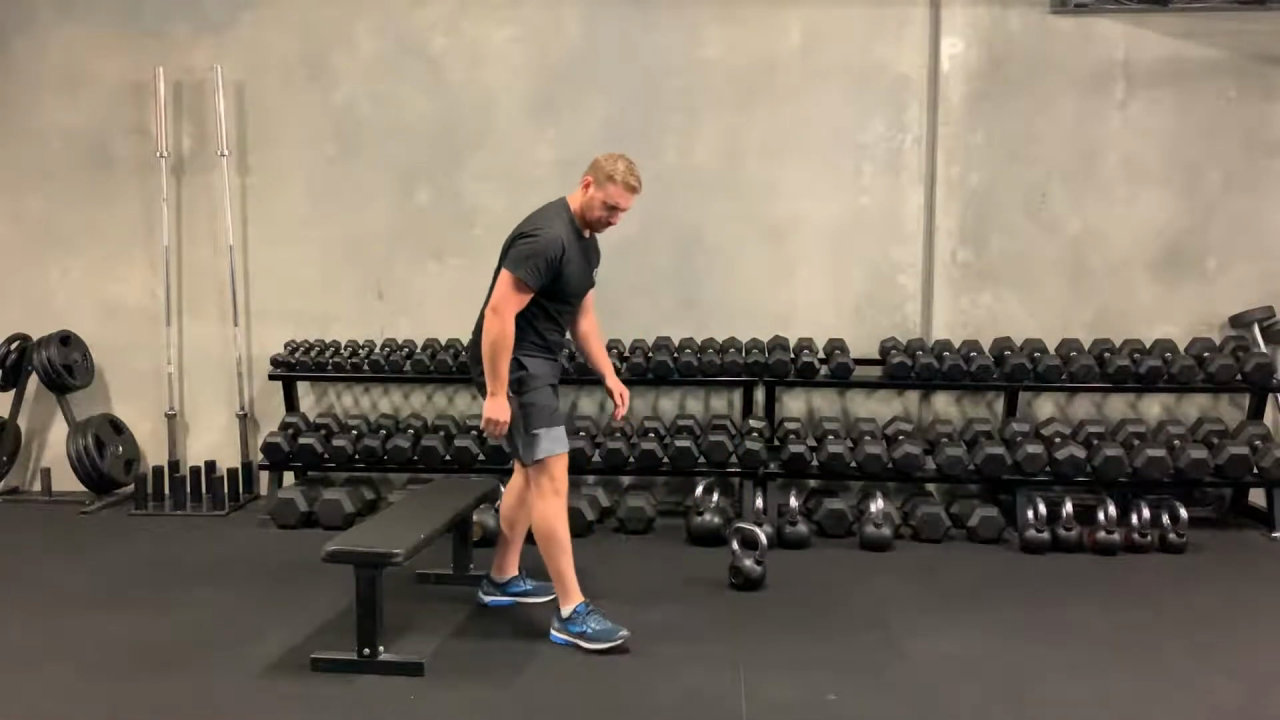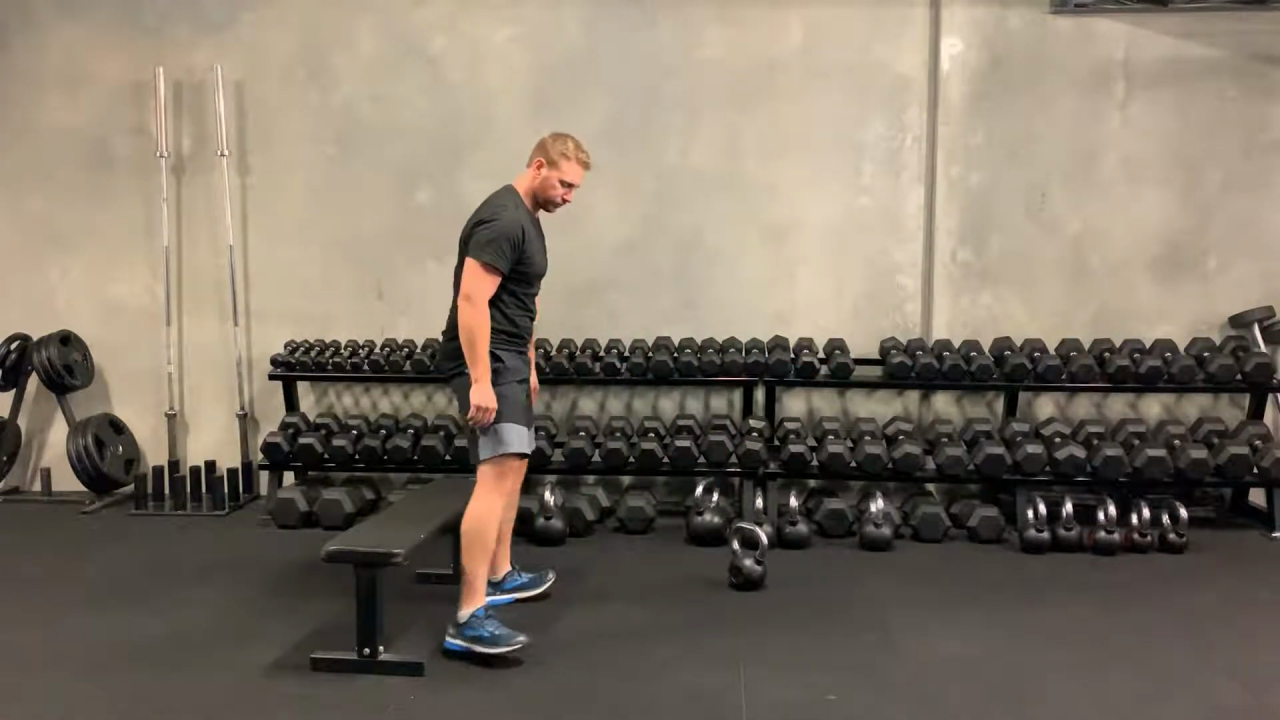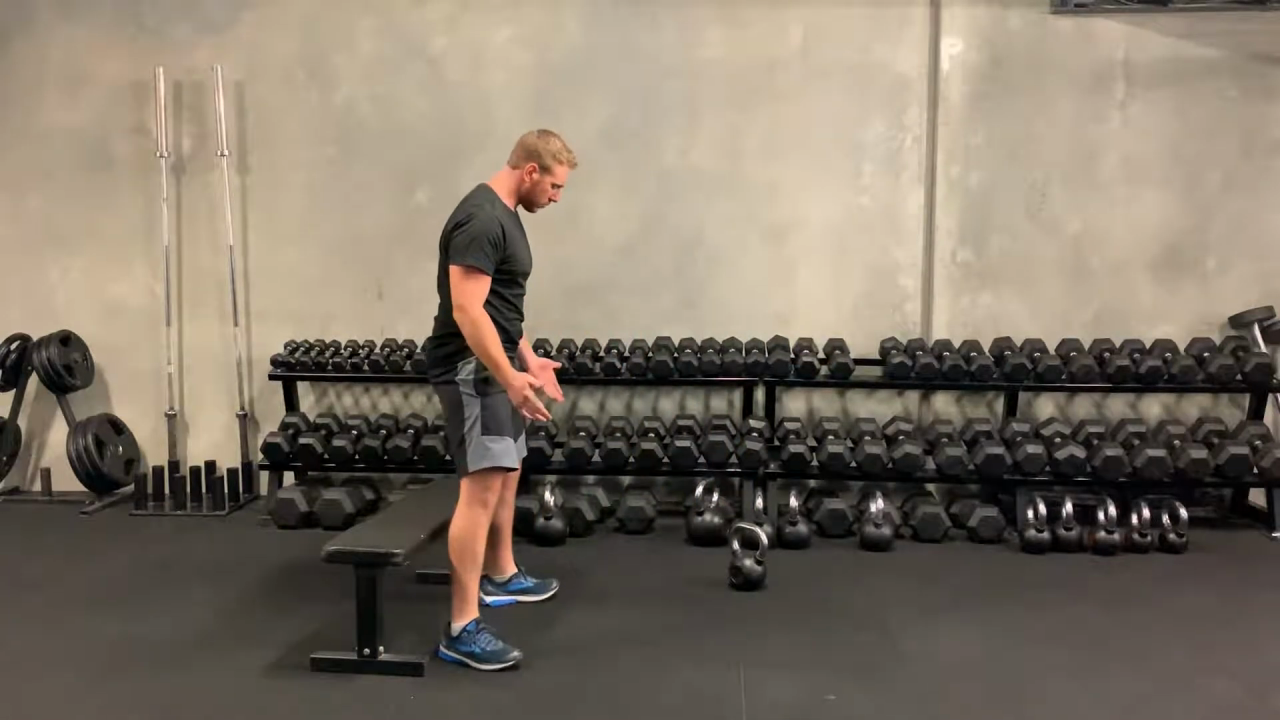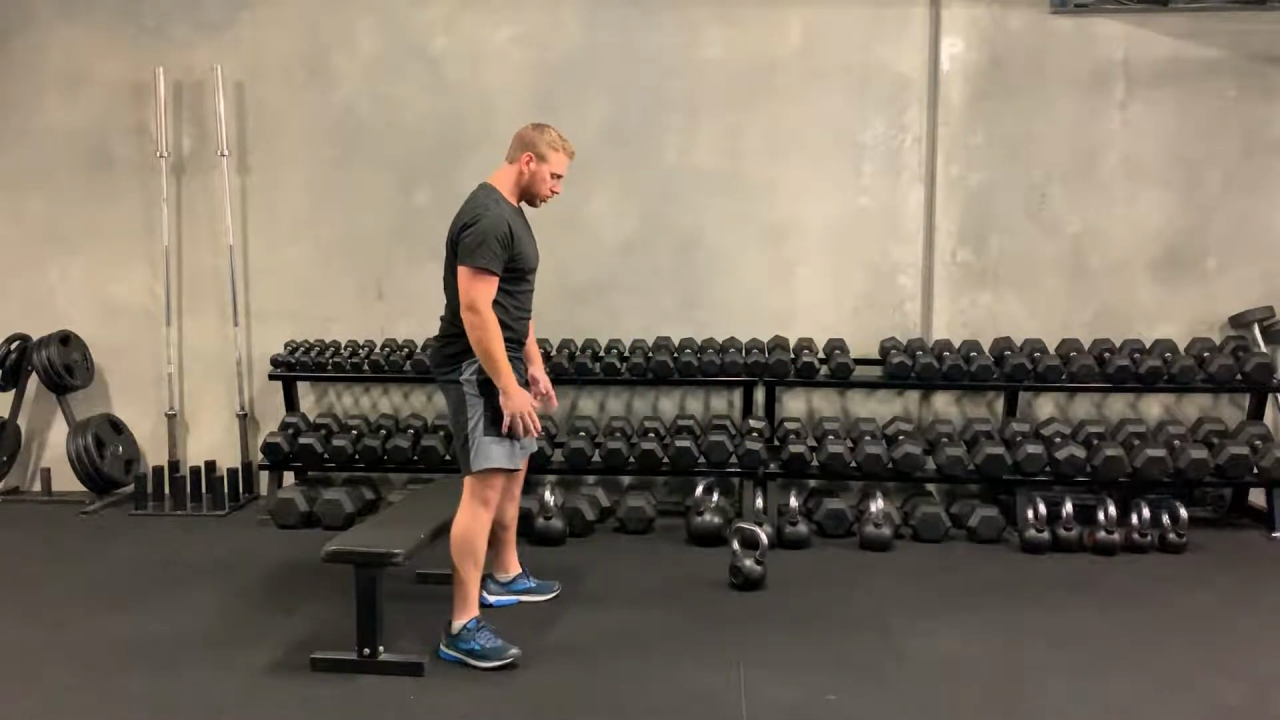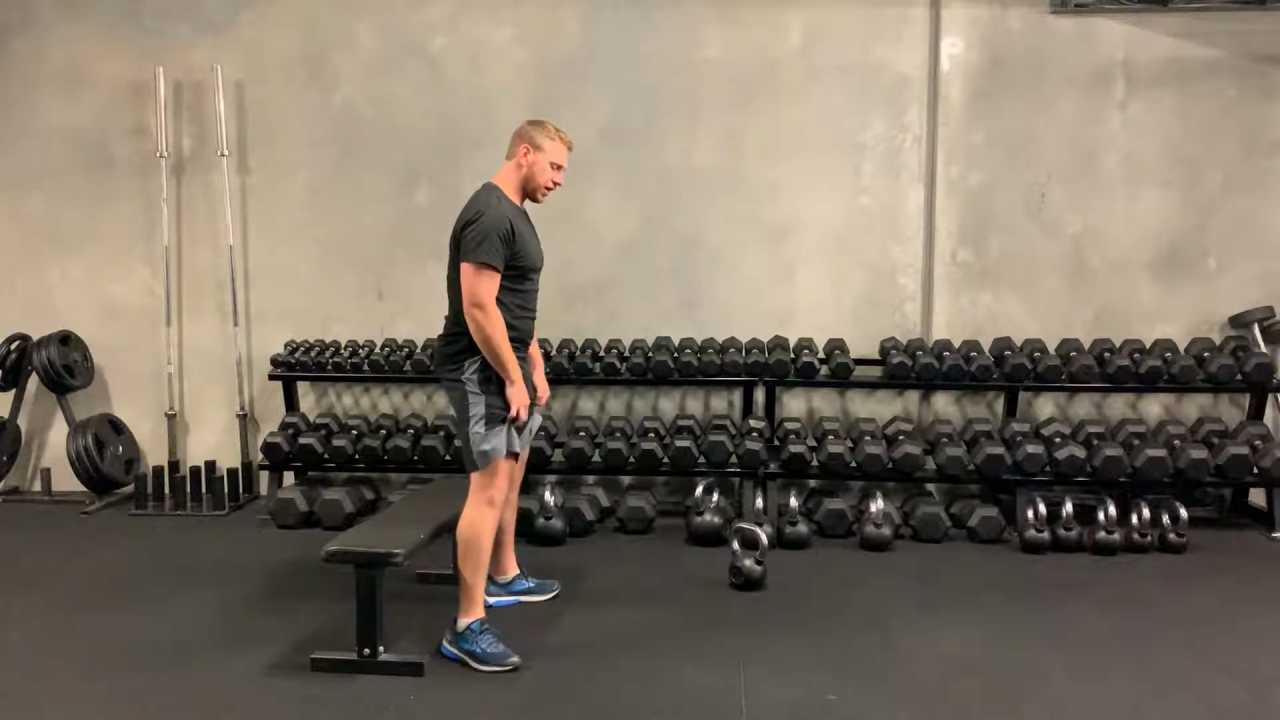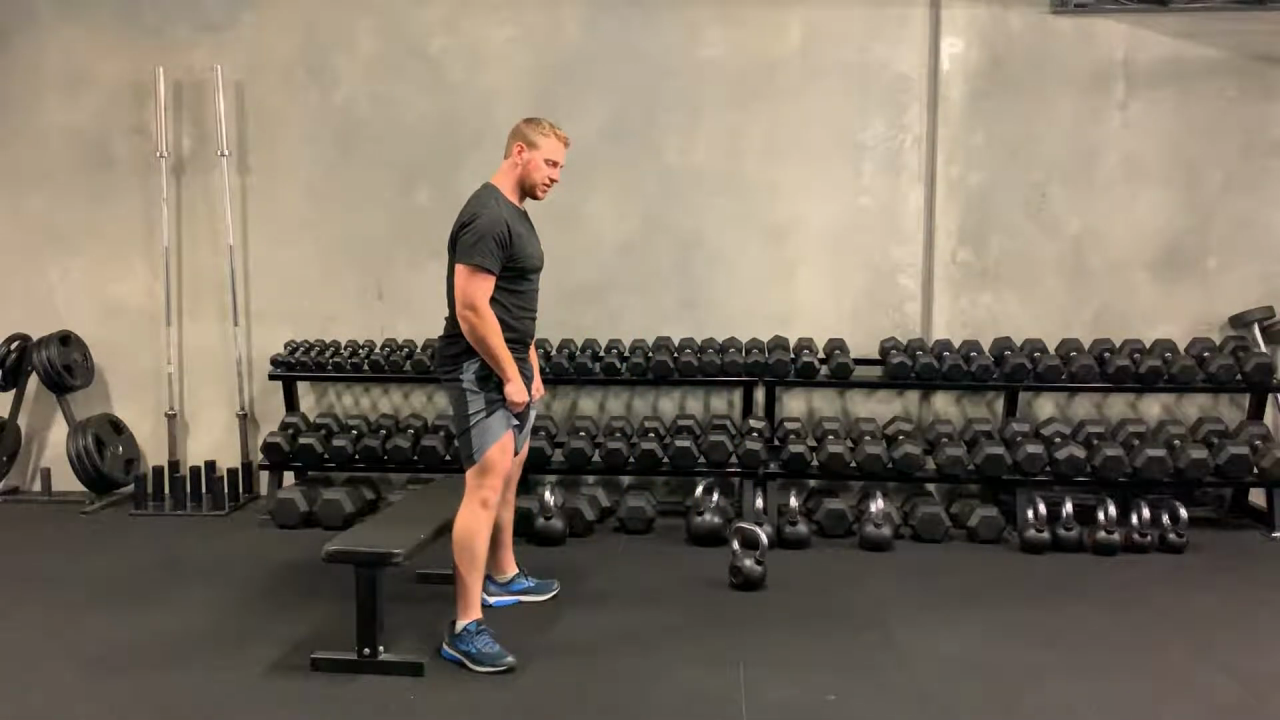
dt=0.4s
person 1, frame 1
left shoulder: (586, 241)
right shoulder: (546, 237)
left elbow: (581, 315)
right elbow: (498, 315)
left wrist: (609, 375)
right wrist: (496, 395)
left hip: (537, 360)
right hip: (513, 363)
left knee: (532, 471)
right knee: (552, 479)
left ankle: (502, 577)
right ankle: (571, 611)
person 1, frame 2
left shoulder: (528, 221)
right shoulder: (503, 220)
right elbow: (472, 301)
left wrist: (529, 368)
right wrist: (480, 381)
left hip: (507, 358)
right hip: (486, 360)
left knee: (510, 466)
right knee: (500, 476)
left ankle: (499, 572)
right ankle: (470, 617)
person 1, frame 3
left shoulder: (504, 215)
right shoulder: (481, 219)
right elbow: (468, 310)
left wrist: (528, 360)
right wrist: (510, 379)
left hip: (493, 364)
right hip: (470, 368)
left knee: (506, 472)
right knee: (482, 488)
left ankle: (501, 575)
right ankle: (462, 628)
person 1, frame 4
left shoulder: (509, 213)
right shoulder: (487, 219)
right elbow: (476, 311)
left wrist: (534, 366)
right wrist: (508, 388)
left hip: (502, 364)
right hip: (477, 369)
left knee: (512, 472)
right knee: (485, 486)
left ankle: (505, 575)
right ankle: (462, 627)
person 1, frame 5
left shoulder: (514, 213)
right shoulder: (490, 216)
right elbow: (480, 308)
left wrist: (536, 369)
right wrist: (514, 379)
left hip: (506, 364)
right hip: (480, 367)
left knee: (511, 475)
right knee: (490, 487)
left ankle: (504, 577)
right ankle: (468, 627)
person 1, frame 6
left shoulder: (515, 214)
right shoulder: (487, 217)
right elbow: (471, 308)
left wrist: (531, 368)
right wrist: (510, 376)
left hip: (508, 366)
right hip: (480, 369)
left knee: (509, 479)
right knee: (486, 488)
left ankle: (503, 577)
right ankle: (466, 627)
